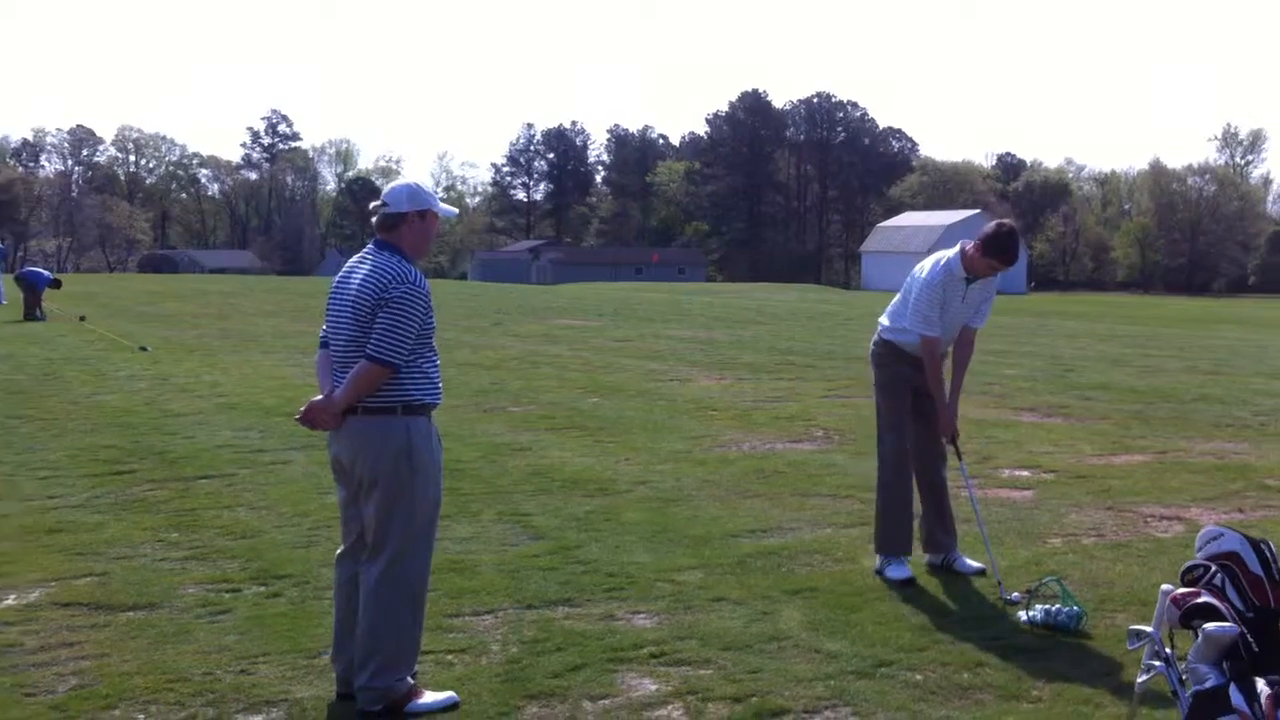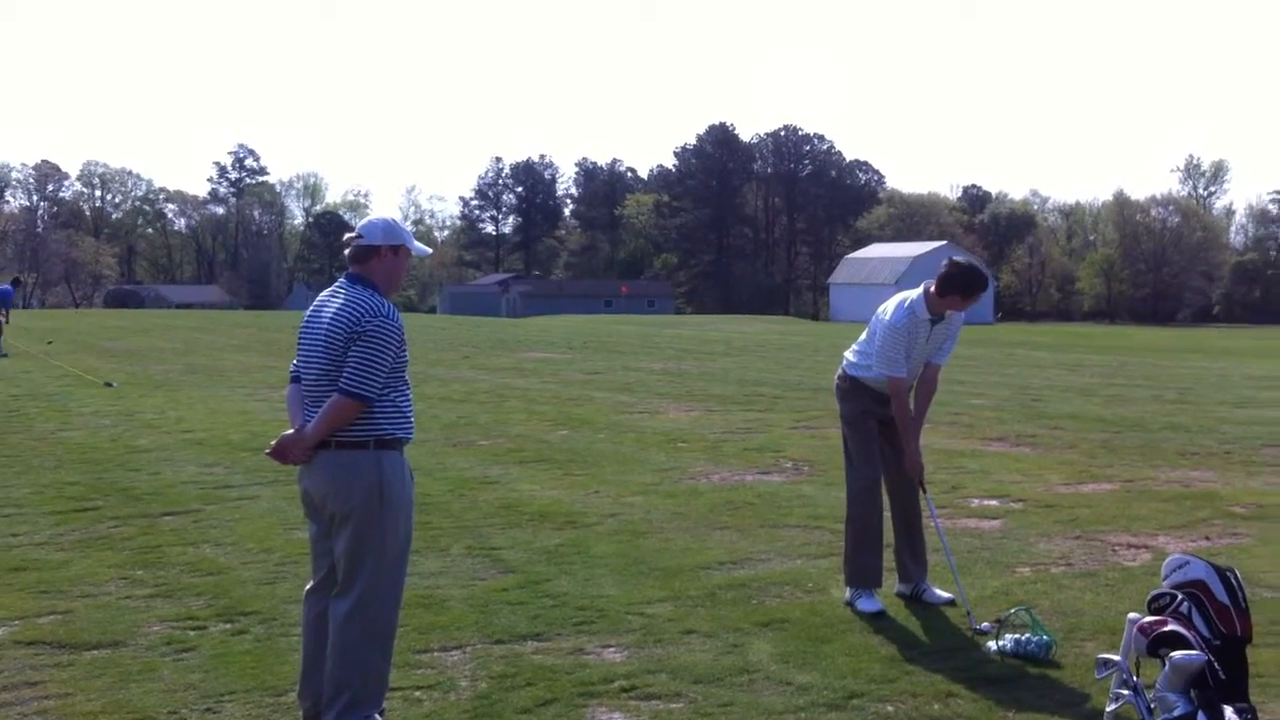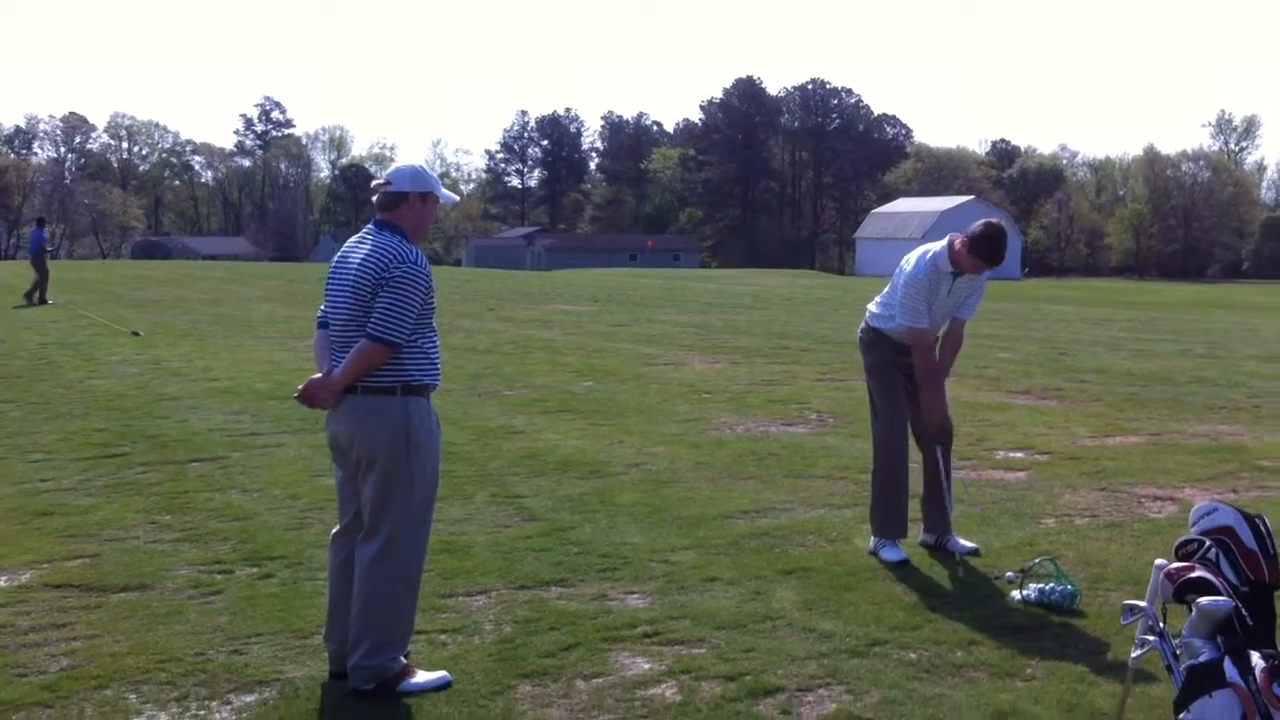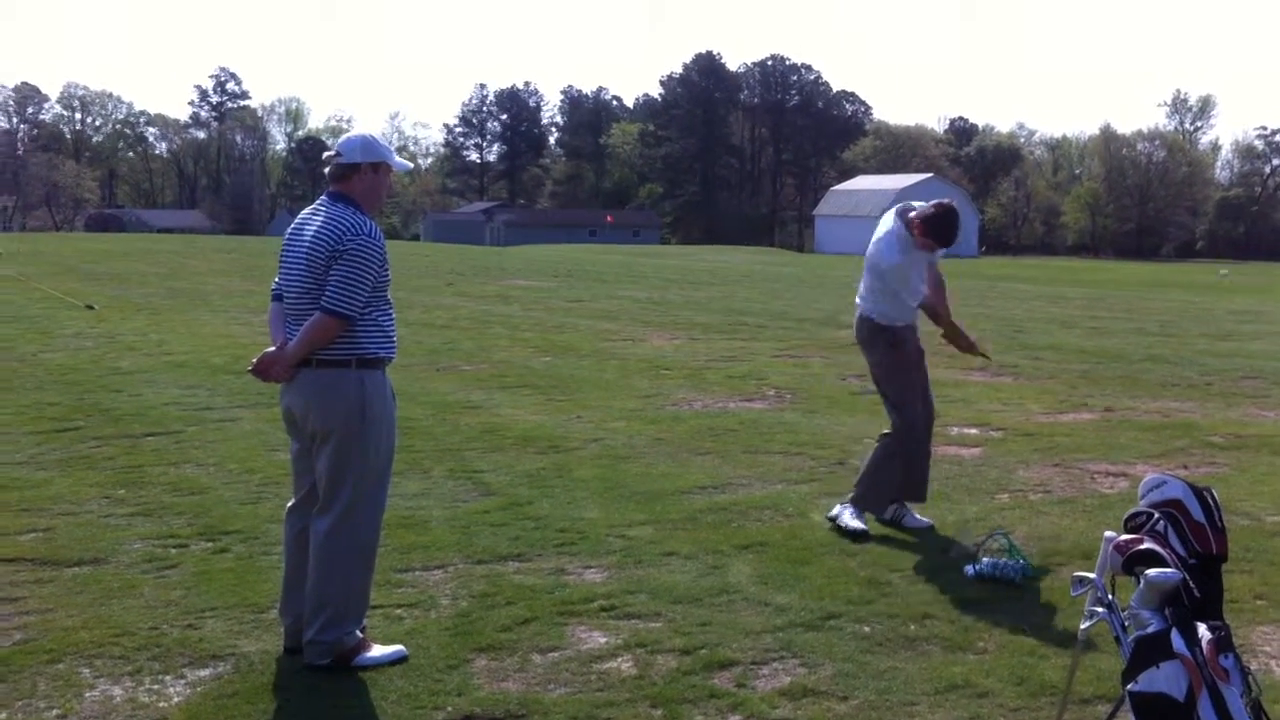
dt=1s
person 1, frame 1
left shoulder: (350, 270)
right shoulder: (406, 281)
left elbow: (328, 347)
right elbow: (380, 364)
left wrist: (330, 401)
right wrist: (334, 406)
left hip: (352, 432)
right hip: (397, 433)
left knee: (358, 553)
right knee: (397, 561)
left ankle: (353, 672)
person 1, frame 2
left shoulder: (321, 304)
right shoulder: (380, 315)
left elbow: (298, 381)
right elbow: (352, 397)
left wrist: (300, 435)
right wrist: (305, 441)
left hip: (321, 467)
right hip: (368, 467)
left knee: (327, 589)
right knee: (366, 597)
person 1, frame 3
left shoulder: (349, 250)
right shoulder: (407, 261)
left elbow: (326, 325)
right elbow: (380, 342)
left wrist: (328, 380)
right wrist: (332, 385)
left hip: (349, 412)
right hip: (394, 414)
left knee: (354, 533)
right knee: (392, 542)
left ankle: (345, 652)
right ankle: (376, 666)
person 1, frame 4
left shoulder: (303, 222)
right shoulder: (361, 233)
left elbow: (280, 299)
right elbow: (334, 316)
left wrist: (282, 354)
right wrist: (286, 359)
left hip: (304, 385)
right hip: (350, 386)
left knee: (309, 507)
right knee: (348, 515)
left ankle: (301, 626)
right ankle: (333, 640)
person 2, frame 1
left shoulder: (988, 281)
right shoulder: (933, 275)
left elbow: (965, 340)
right elbow: (930, 349)
left wrist: (953, 401)
right wrist: (942, 410)
left hip: (926, 360)
right hip: (894, 356)
left knee: (932, 457)
right knee: (896, 453)
left ankle: (941, 549)
right ankle: (890, 553)
person 2, frame 2
left shoulder: (953, 319)
right shoulder: (897, 319)
left elbow: (928, 378)
right elbow: (898, 392)
left wrist: (914, 441)
right wrist: (910, 450)
left hip: (893, 394)
right hip: (860, 391)
left knee: (906, 487)
right knee: (865, 487)
left ankle: (912, 579)
right ankle: (860, 586)
person 2, frame 3
left shoulder: (977, 276)
right shoulder: (922, 267)
left elbow: (954, 334)
right elbow: (916, 340)
left wrist: (936, 394)
right wrist: (926, 401)
left hip: (924, 347)
right hip: (883, 342)
left knee: (939, 434)
right knee: (892, 436)
left ankle: (936, 529)
right ankle: (884, 535)
person 2, frame 4
left shoulder: (912, 210)
right shoulder: (892, 258)
left elbow: (931, 275)
right elbow: (927, 304)
left wrist: (950, 325)
right wrist: (957, 335)
left hip: (898, 326)
right hip: (882, 332)
left knee: (921, 415)
right knee: (908, 420)
left ankle: (892, 502)
right ankle: (853, 504)
